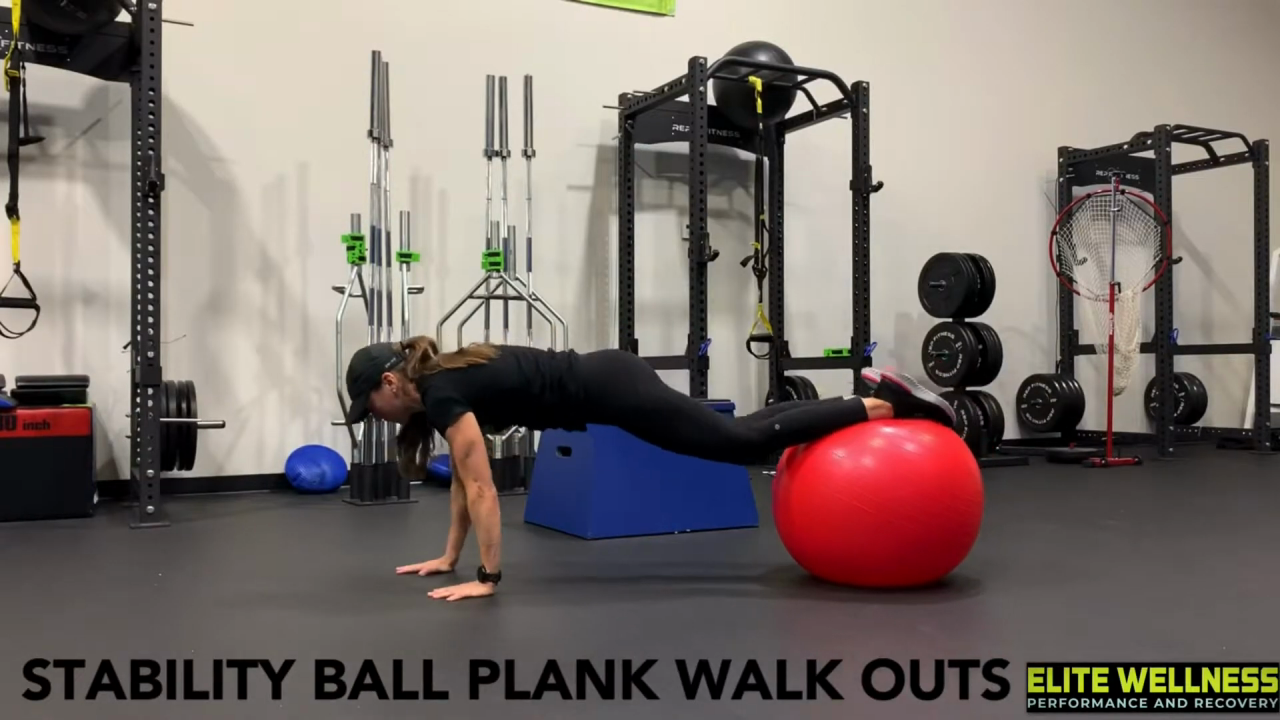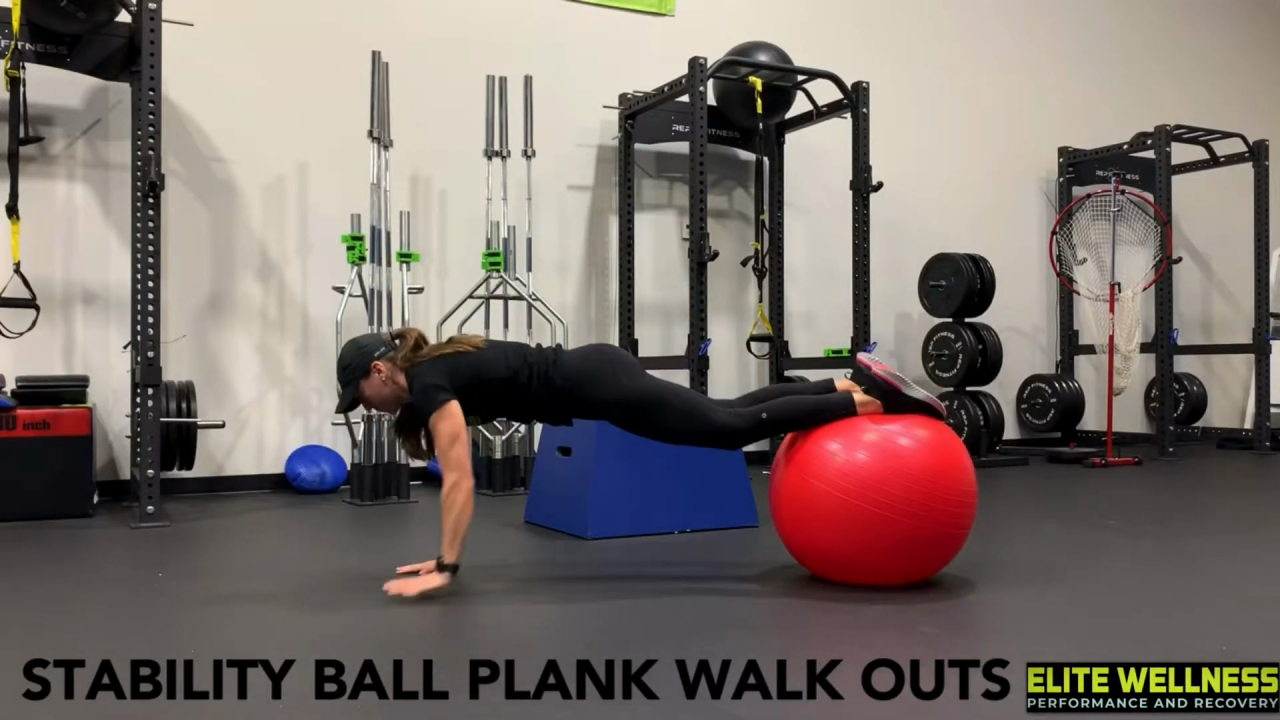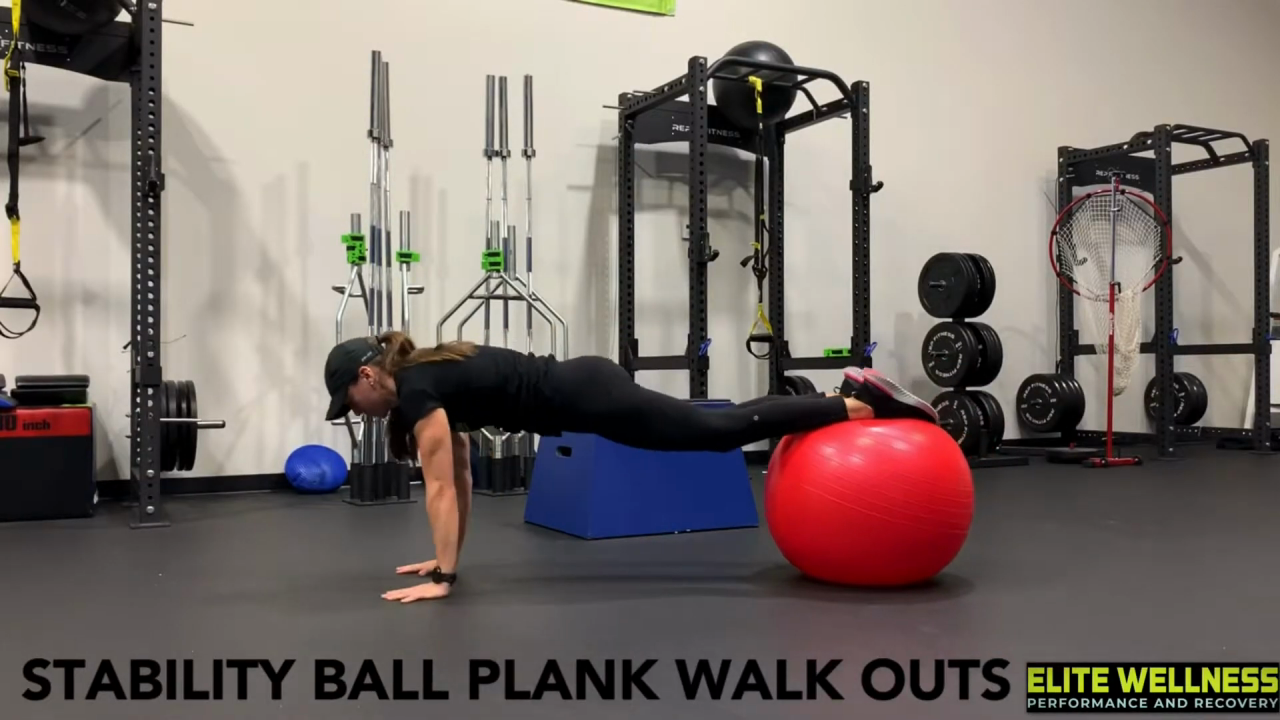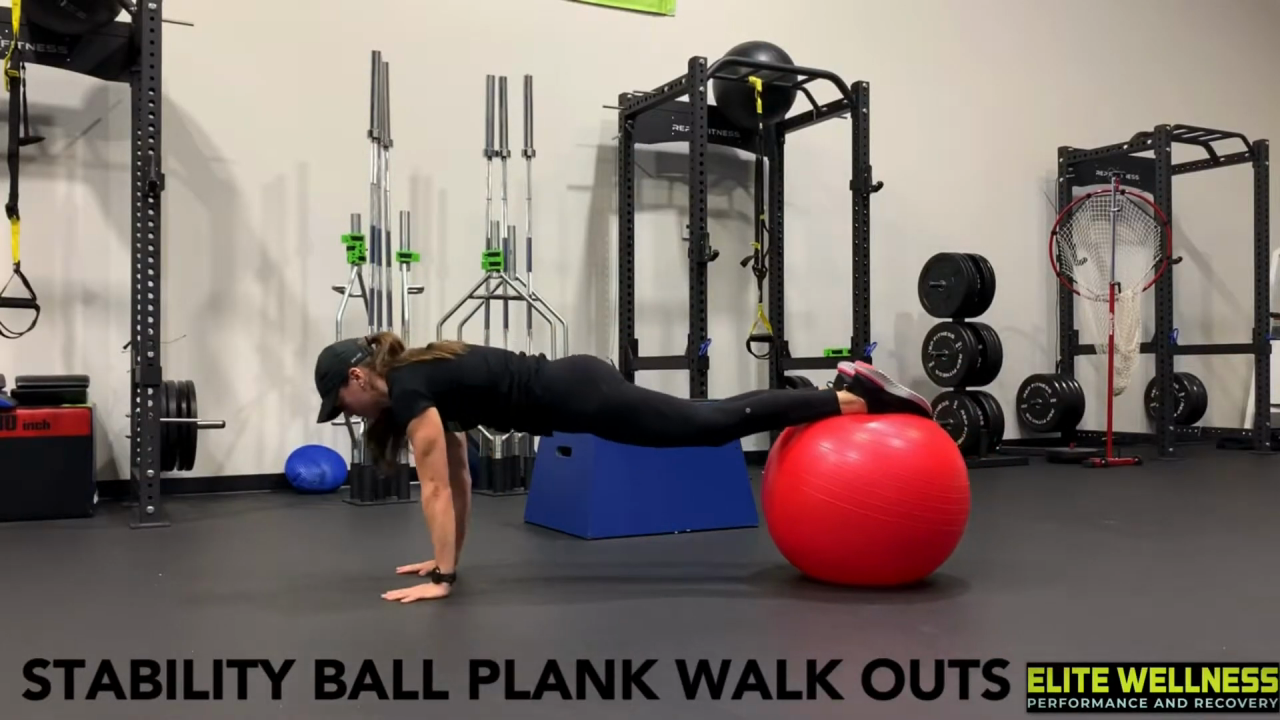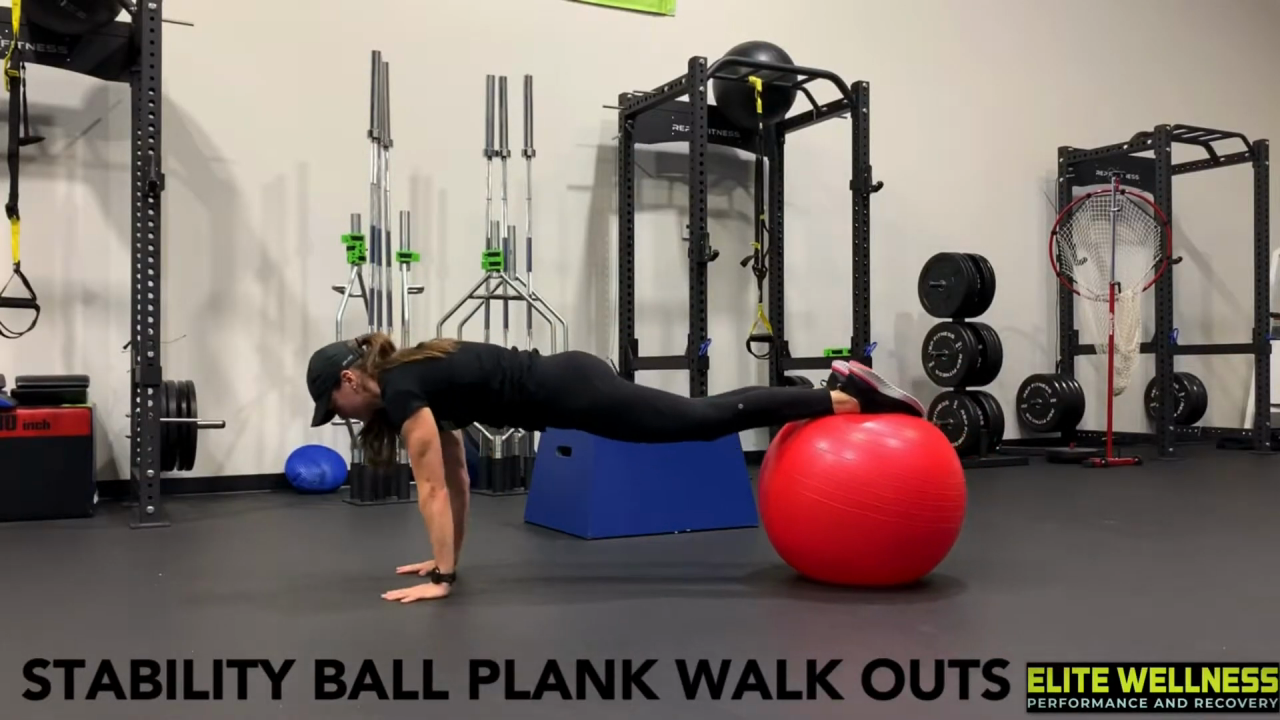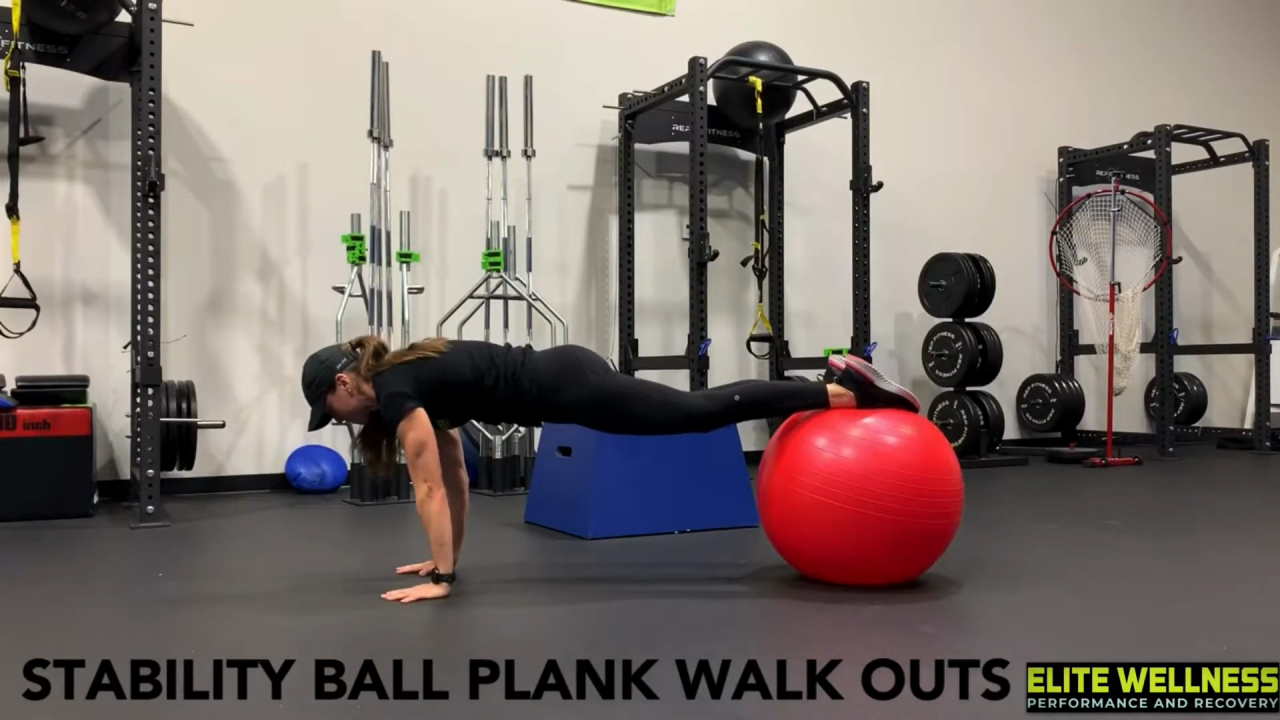
dt=0.2s
person 1, frame 1
left shoulder: (441, 394)
right shoulder: (447, 384)
left elbow: (481, 489)
right elbow: (465, 483)
left wrist: (488, 577)
right wrist: (449, 557)
left hip: (611, 389)
right hip: (608, 379)
left knee: (747, 442)
right knee: (740, 432)
left ankle: (887, 403)
right ankle: (865, 397)
person 1, frame 2
left shoulder: (429, 382)
right shoulder: (440, 374)
left elbow: (458, 479)
right elbow: (459, 473)
left wrist: (445, 571)
right wrist: (444, 555)
left hip: (597, 383)
right hip: (596, 375)
left knee: (733, 428)
right knee: (732, 415)
left ankle: (875, 400)
right ankle: (851, 383)
person 1, frame 3
left shoulder: (416, 388)
right shoulder: (432, 380)
left elbow: (441, 487)
right elbow: (460, 476)
left wrist: (443, 577)
right wrist: (442, 558)
left hip: (587, 397)
right hip: (585, 386)
left knee: (725, 431)
right knee: (722, 424)
left ankle: (866, 404)
right ankle: (845, 393)
person 1, frame 4
left shoulder: (407, 389)
right shoulder: (425, 380)
left elbow: (436, 488)
right elbow: (459, 477)
left wrist: (442, 578)
right wrist: (447, 558)
left hip: (578, 398)
right hip: (577, 385)
left knee: (717, 425)
right knee: (716, 420)
left ankle: (859, 399)
right ankle: (840, 388)
person 1, frame 5
left shoulder: (400, 389)
right shoulder: (420, 379)
left elbow: (432, 488)
right elbow: (457, 478)
left wrist: (442, 577)
right wrist: (449, 558)
left hip: (571, 393)
right hip: (570, 381)
left knee: (709, 419)
right knee: (707, 414)
left ankle: (851, 399)
right ankle: (836, 389)
person 1, frame 6
left shoulder: (394, 390)
right shoulder: (415, 380)
left elbow: (429, 489)
right elbow: (455, 477)
left wrist: (442, 577)
right wrist: (446, 556)
left hip: (566, 385)
right hip: (565, 375)
left knee: (705, 410)
right knee: (704, 408)
left ankle: (848, 390)
right ankle: (833, 382)
